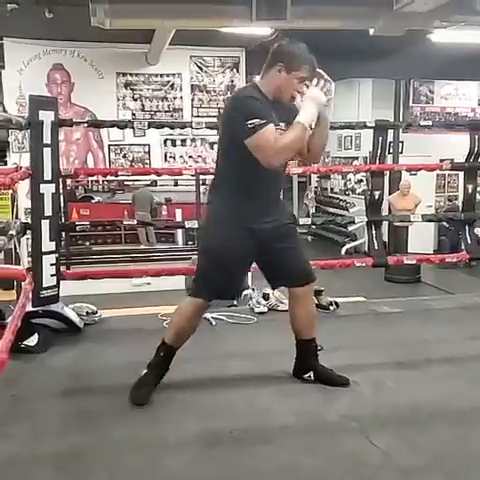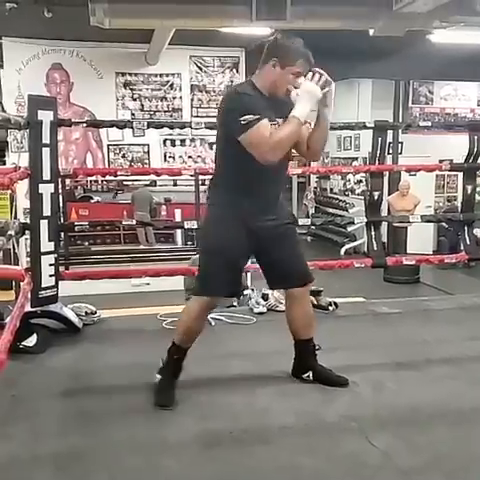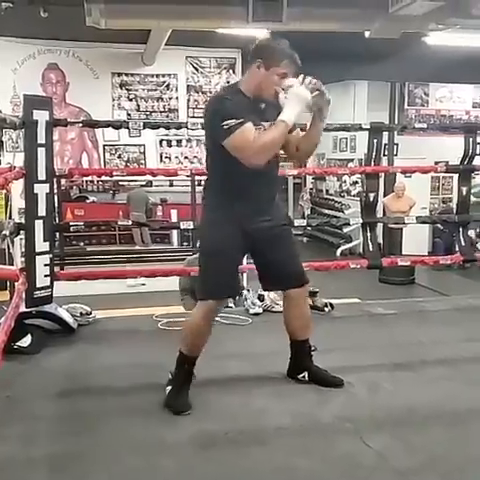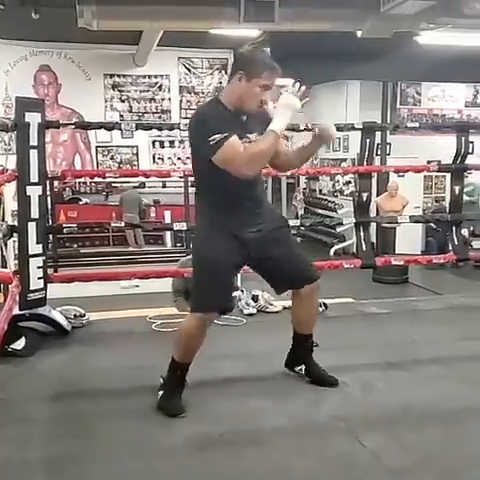
dt=0.1s
person 1, frame 1
left shoulder: (284, 106)
right shoulder: (243, 103)
left elbow: (312, 156)
right elbow: (271, 155)
left wrist: (321, 112)
right wrist: (307, 112)
left hip: (273, 214)
right hip: (230, 217)
left knee: (302, 287)
right knee: (200, 299)
left ankle: (307, 364)
right ankle: (155, 370)
person 1, frame 2
left shoulder: (284, 103)
right shoulder: (239, 99)
left elbow: (312, 152)
right elbow: (268, 151)
left wrist: (321, 106)
right wrist: (305, 107)
left hip: (273, 213)
right hip: (230, 215)
left knee: (299, 288)
right knee: (206, 298)
left ankle: (306, 364)
right ankle: (169, 372)
person 1, frame 3
left shoulder: (273, 104)
right shoulder: (222, 104)
left elbow: (301, 153)
right elbow: (254, 154)
left wrist: (319, 115)
right wrist: (292, 110)
left hip: (267, 215)
right hip: (224, 217)
left knee: (297, 289)
right knee: (210, 303)
left ankle: (301, 365)
right ankle: (180, 379)
person 1, frame 4
left shoulder: (259, 115)
right shoulder: (207, 118)
left elbow: (283, 163)
right elbow: (245, 165)
left wrist: (316, 142)
right wrist: (281, 120)
left hip: (263, 222)
right hip: (219, 230)
left knee: (307, 284)
right knee: (203, 314)
left ankle: (301, 359)
right ankle: (172, 383)
